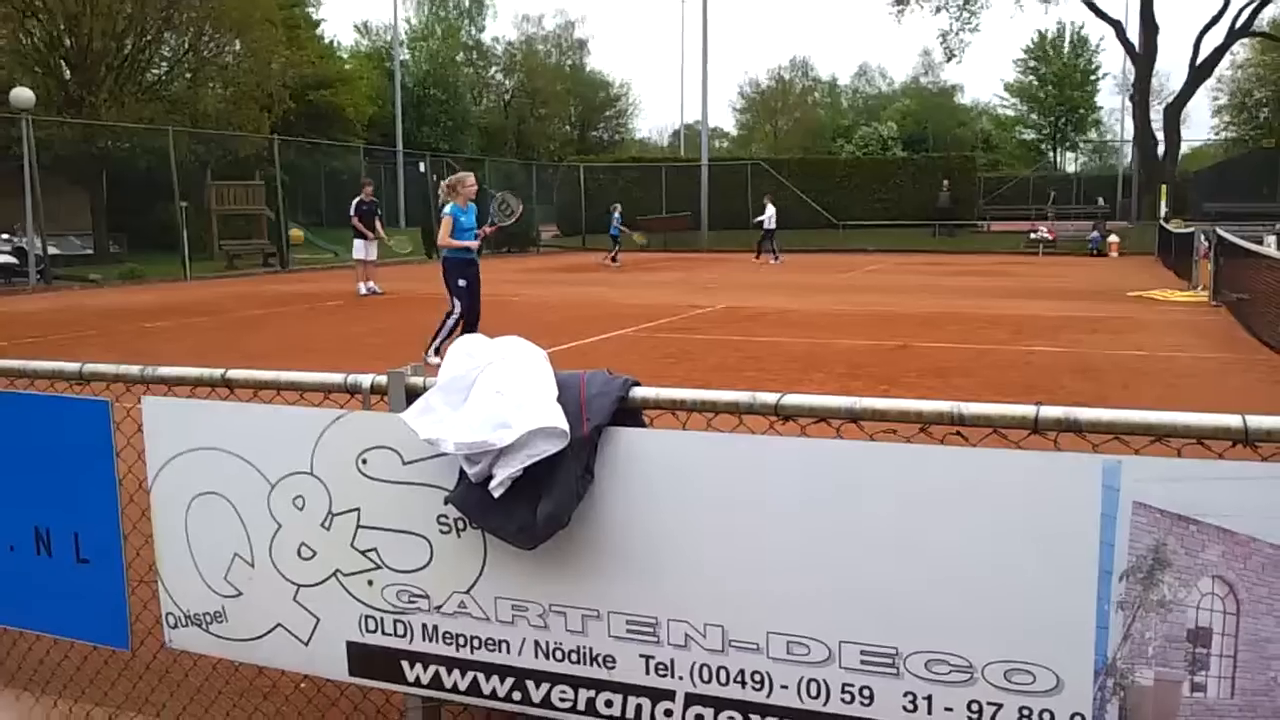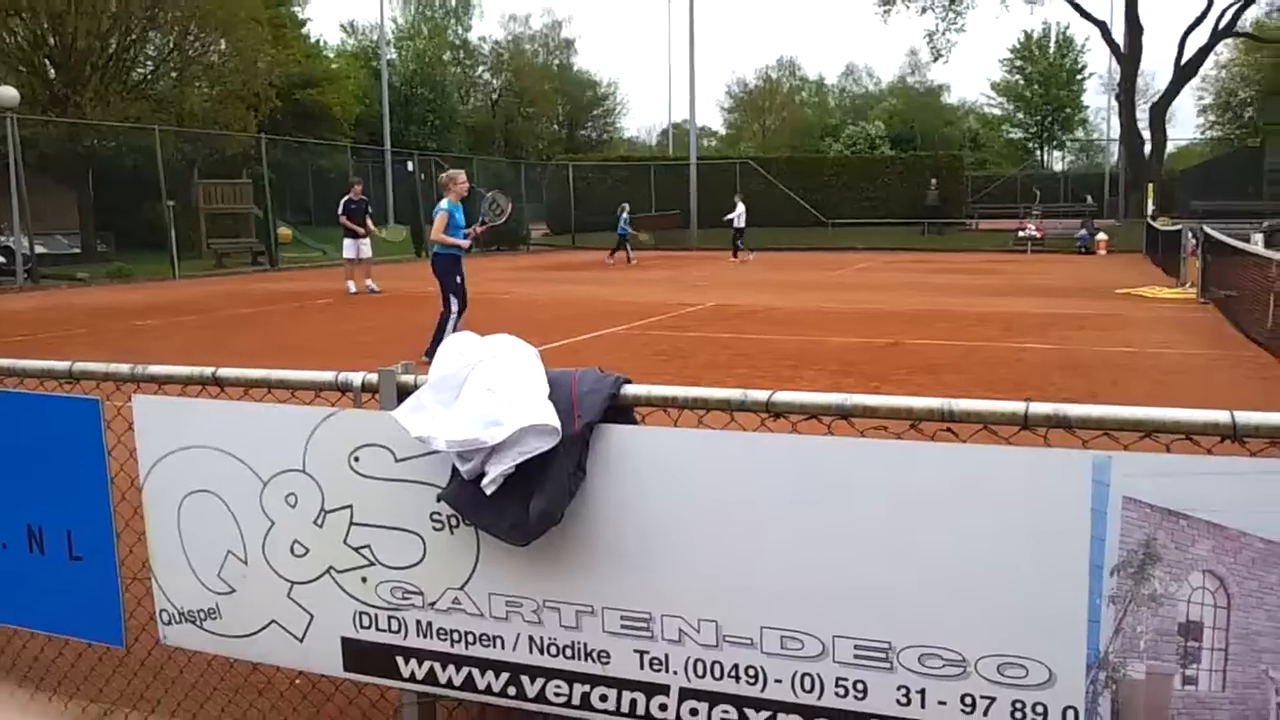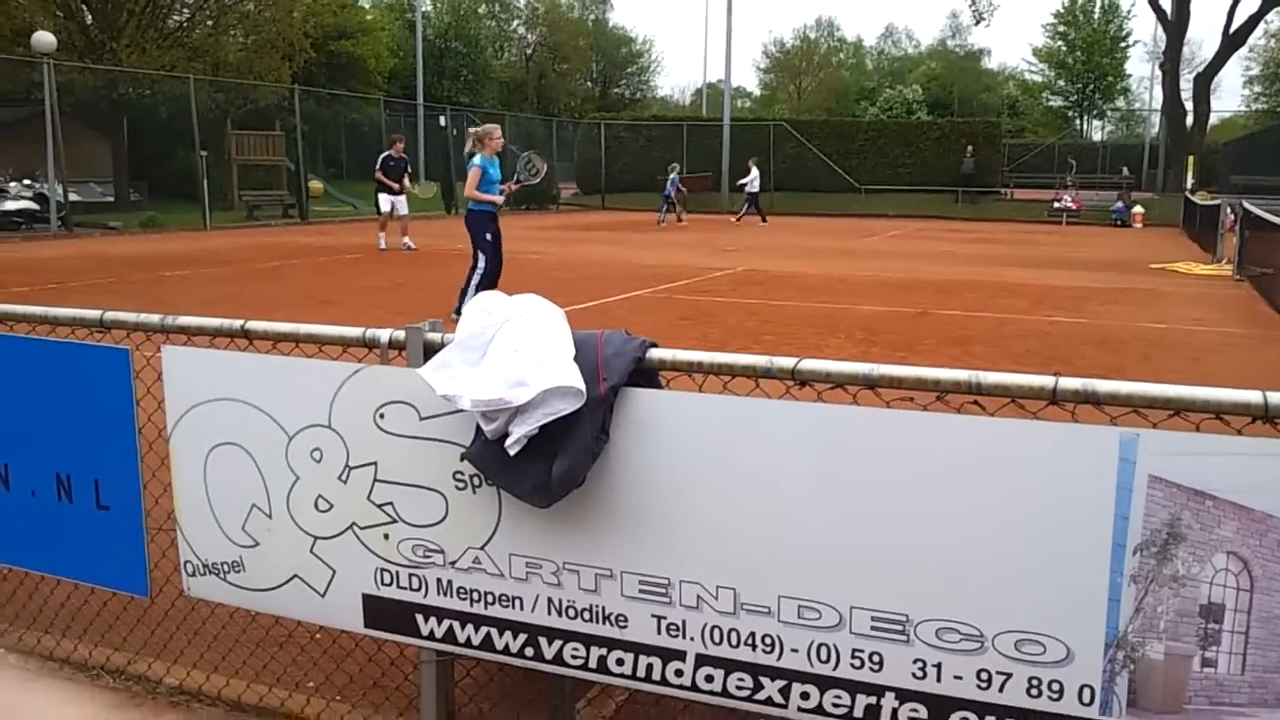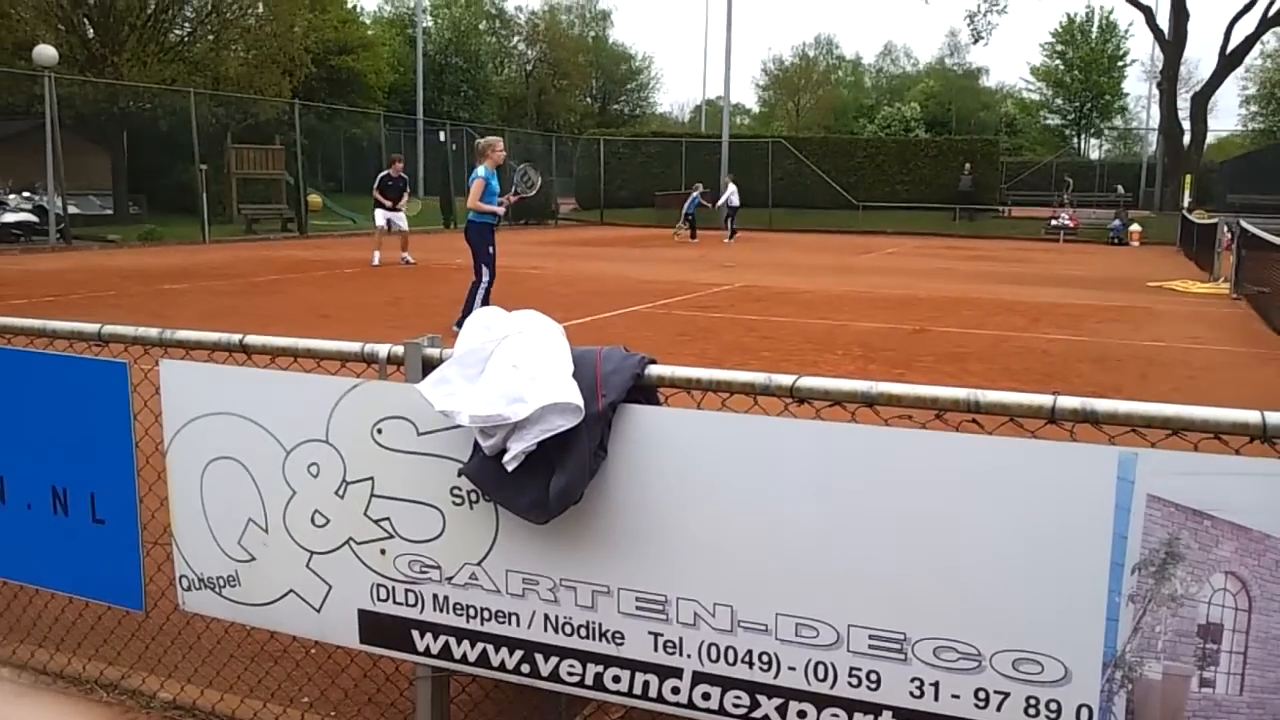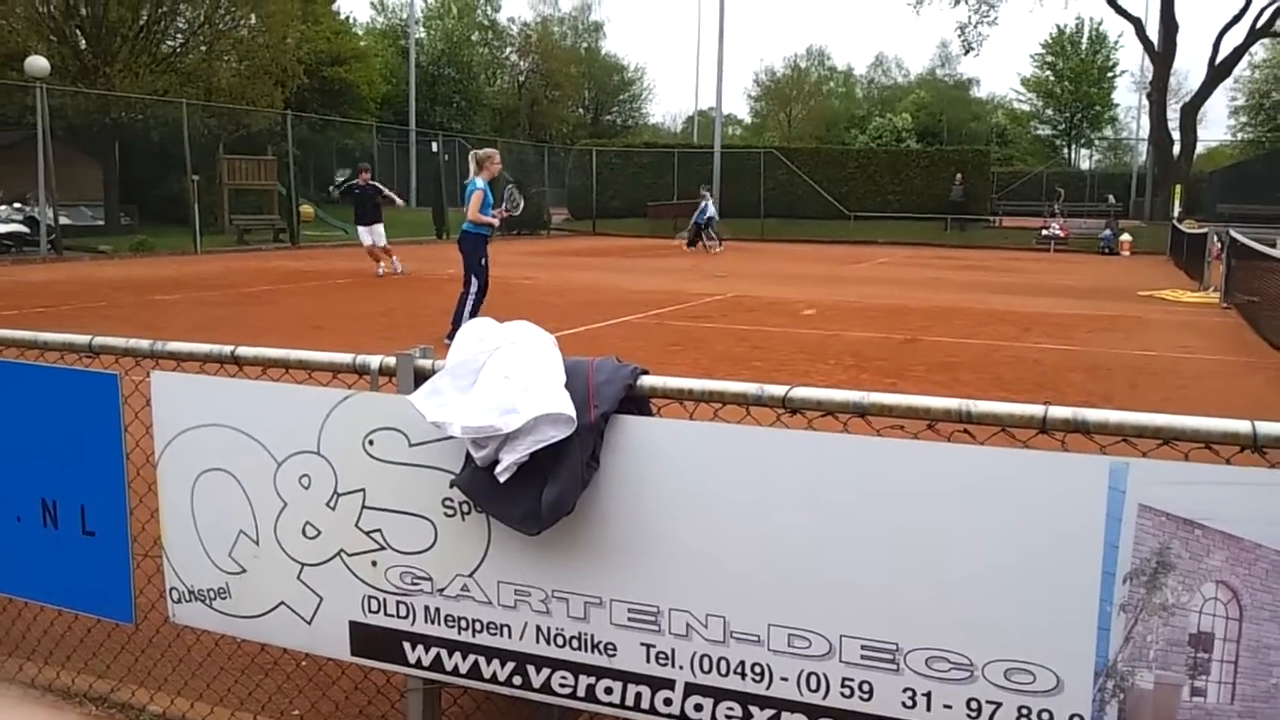
dt=0.3s
person 1, frame 1
left shoulder: (472, 208)
right shoulder: (450, 211)
right elbow: (442, 242)
left wrist: (480, 233)
right wrist: (468, 244)
left hip: (470, 263)
right hip: (454, 264)
left knee: (473, 310)
right knee: (458, 310)
right ankle: (432, 350)
person 1, frame 2
left shoulder: (458, 206)
right shoulder: (445, 207)
right elbow: (435, 237)
left wrist: (470, 232)
right wrist: (460, 242)
left hip: (453, 260)
right hip: (444, 261)
left knee: (460, 305)
right knee: (452, 308)
right ankle: (434, 353)
person 1, frame 3
left shoulder: (495, 160)
right shoulder: (478, 162)
right elbow: (468, 193)
left wrist: (505, 188)
right wrist: (494, 198)
left hip: (491, 217)
right hip: (478, 217)
left knee: (495, 264)
right knee: (481, 264)
right ankle: (462, 310)
person 1, frame 4
left shoulder: (492, 173)
right shoulder: (481, 174)
right elbow: (471, 204)
left wrist: (502, 201)
right wrist: (495, 209)
left hip: (486, 228)
right hip: (478, 229)
left knee: (488, 277)
right knee: (483, 277)
right ankle: (465, 323)
person 1, frame 5
left shoulder: (481, 184)
right shoulder: (479, 185)
right elbow: (472, 216)
left wrist: (493, 214)
right wrist: (492, 220)
left hip: (477, 240)
right hip: (472, 240)
left knee: (481, 286)
right knee: (472, 288)
right ankle: (455, 335)
